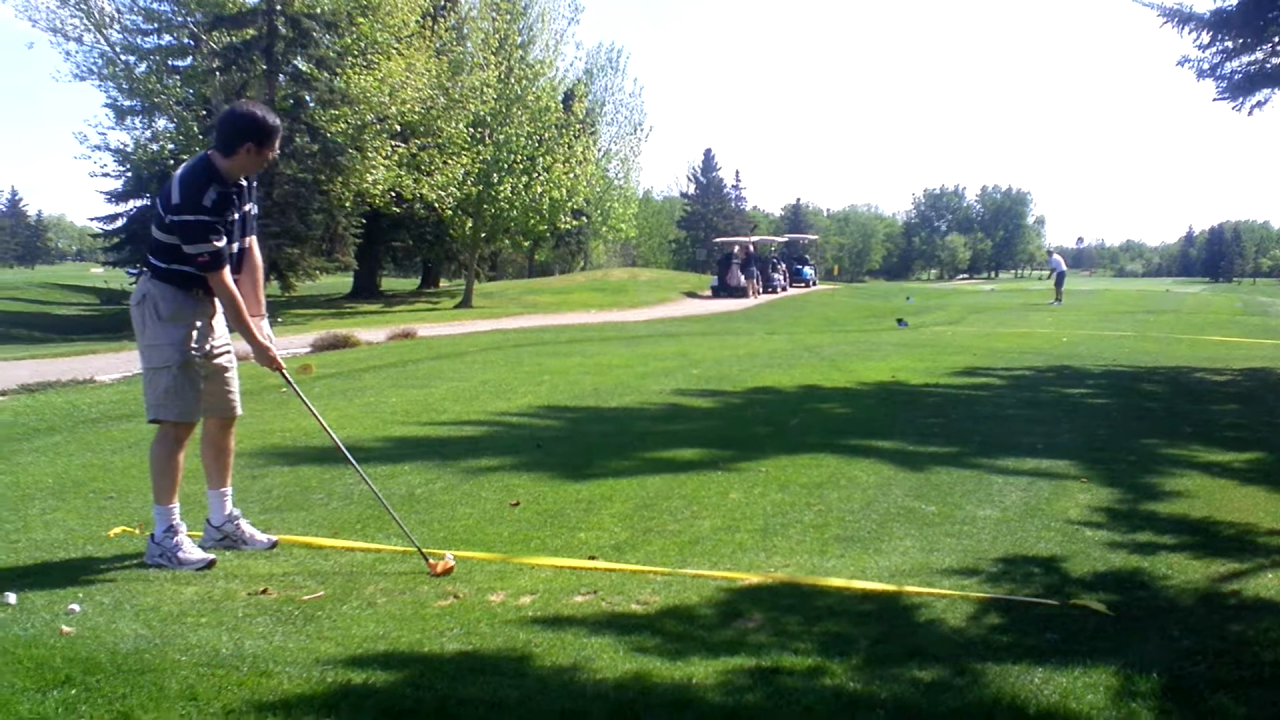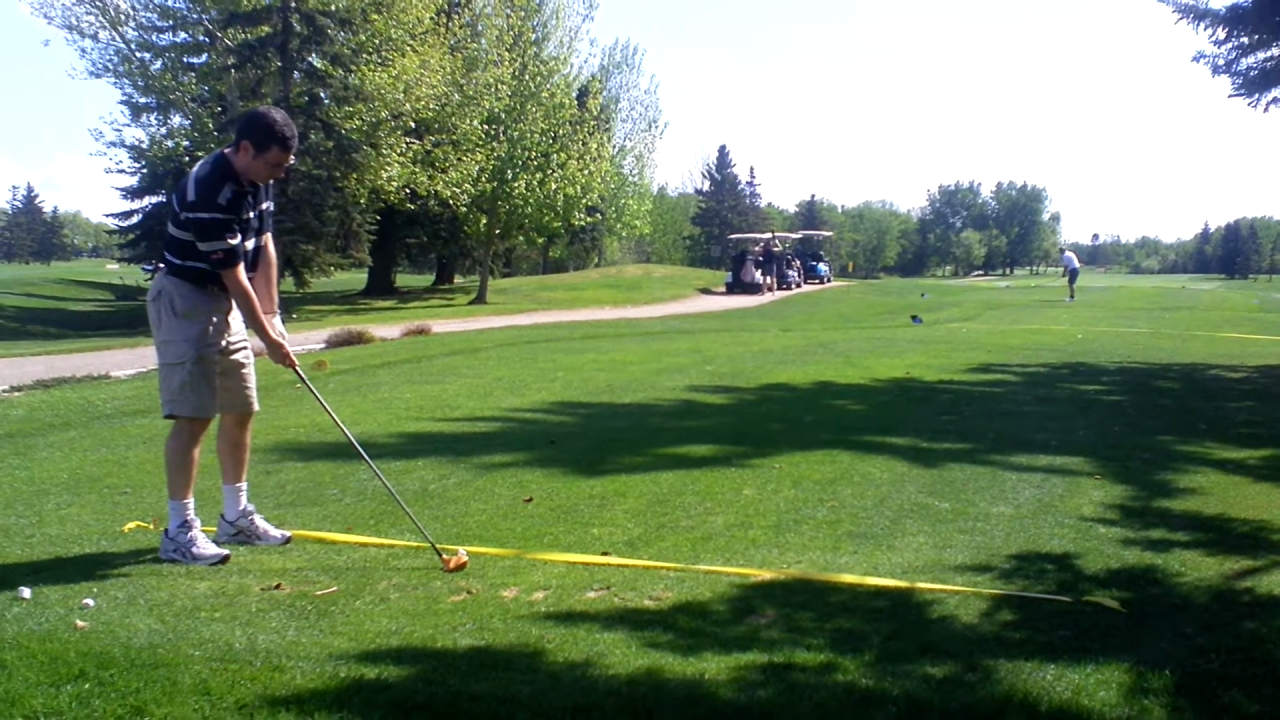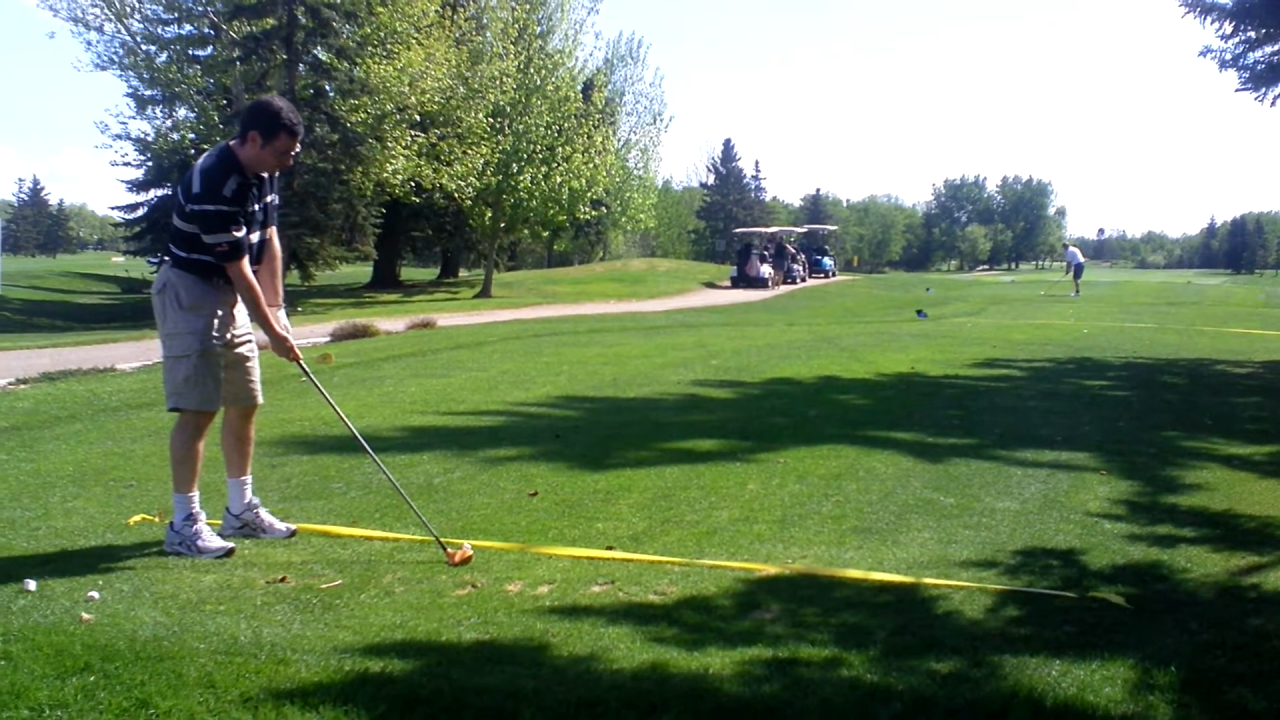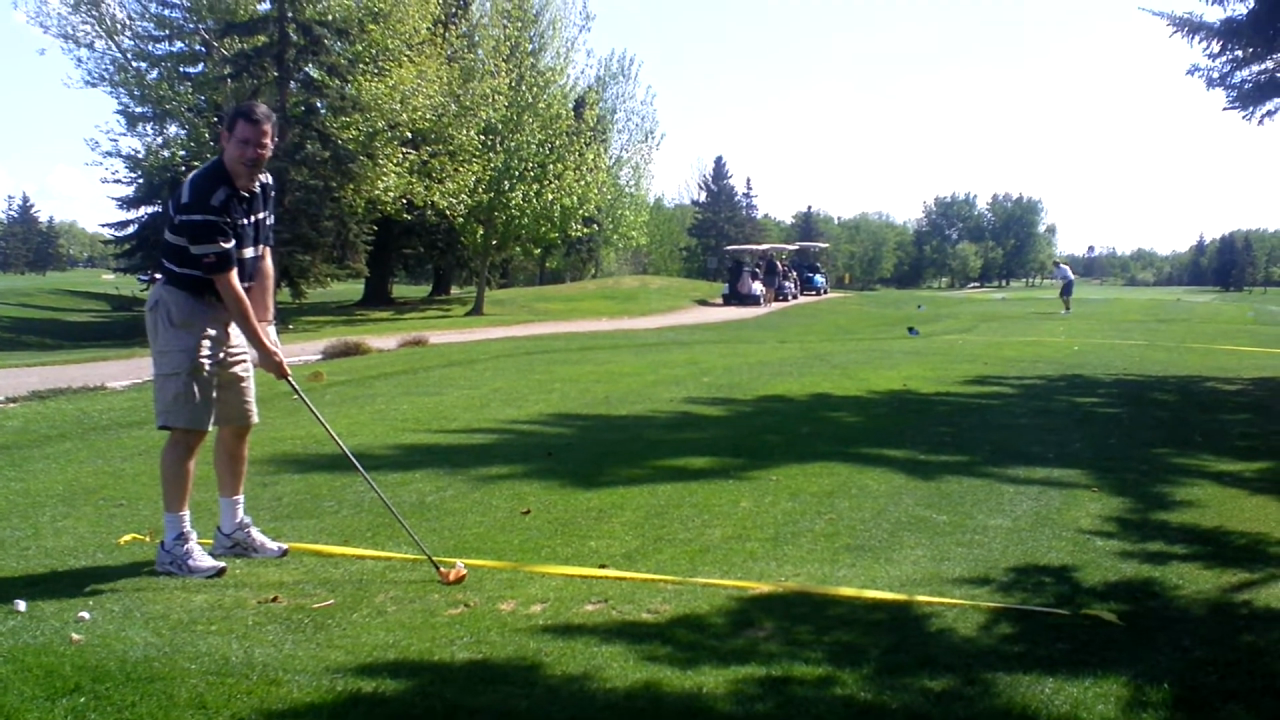
dt=0.7s
person 1, frame 1
left shoulder: (241, 181)
right shoulder: (195, 194)
left elbow: (249, 250)
right elbow: (221, 279)
left wrist: (259, 319)
right wrist: (255, 341)
left hip: (207, 304)
right hip: (169, 305)
left knee: (223, 415)
right knee: (178, 420)
left ankle: (222, 521)
right ankle: (165, 535)
person 1, frame 2
left shoulder: (257, 178)
right shoulder: (209, 192)
left elbow: (264, 248)
right elbow: (235, 276)
left wrist: (273, 316)
right wrist: (269, 338)
left hip: (223, 300)
right hip: (185, 301)
left knee: (239, 410)
right knee: (193, 416)
left ankle: (236, 516)
right ankle: (179, 530)
person 1, frame 3
left shoulder: (263, 173)
right shoulder: (214, 184)
left elbow: (268, 242)
right elbow: (240, 269)
left wrist: (277, 310)
right wrist: (273, 332)
left hip: (229, 294)
right hip: (190, 293)
left knee: (244, 403)
right knee: (197, 408)
left ankle: (242, 509)
right ankle: (185, 523)
person 1, frame 4
left shoulder: (262, 185)
right shoulder: (203, 196)
left elbow: (261, 260)
right elbow: (227, 282)
left wrist: (267, 327)
right wrist: (262, 347)
left hip: (225, 313)
right hip: (183, 310)
left knee: (238, 423)
right knee: (189, 427)
left ankle: (233, 529)
right ankle: (175, 542)
